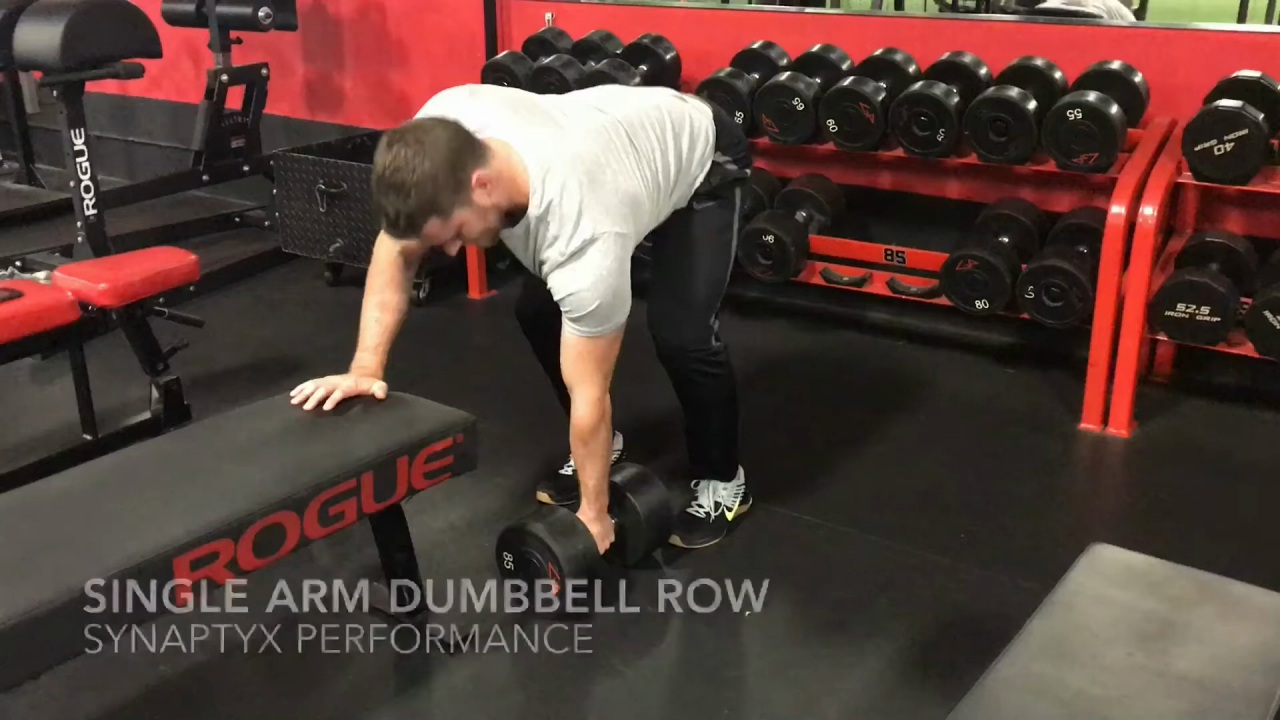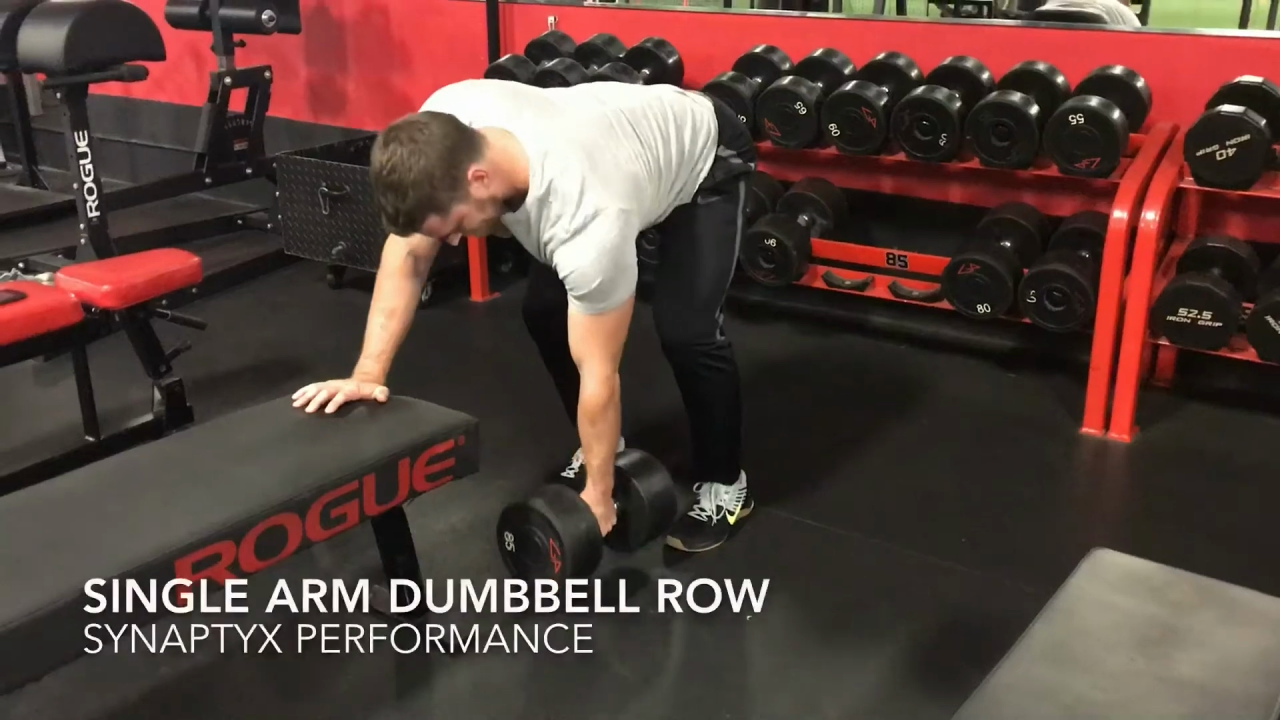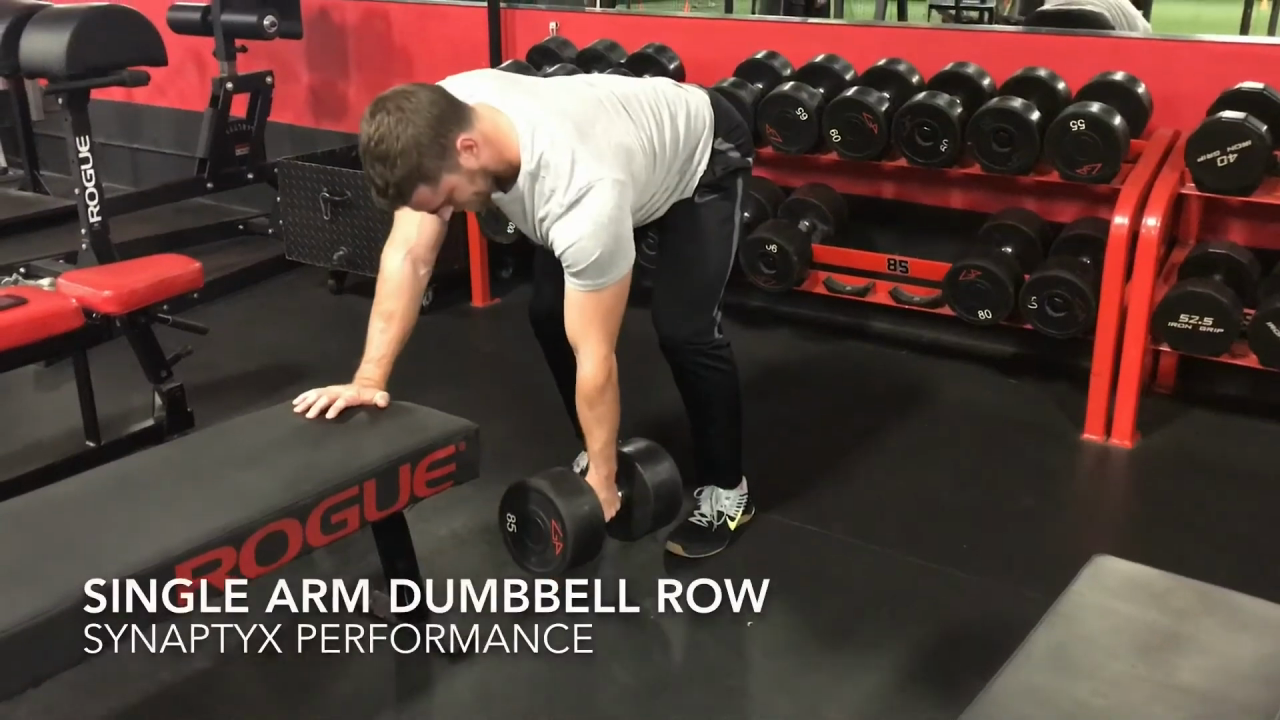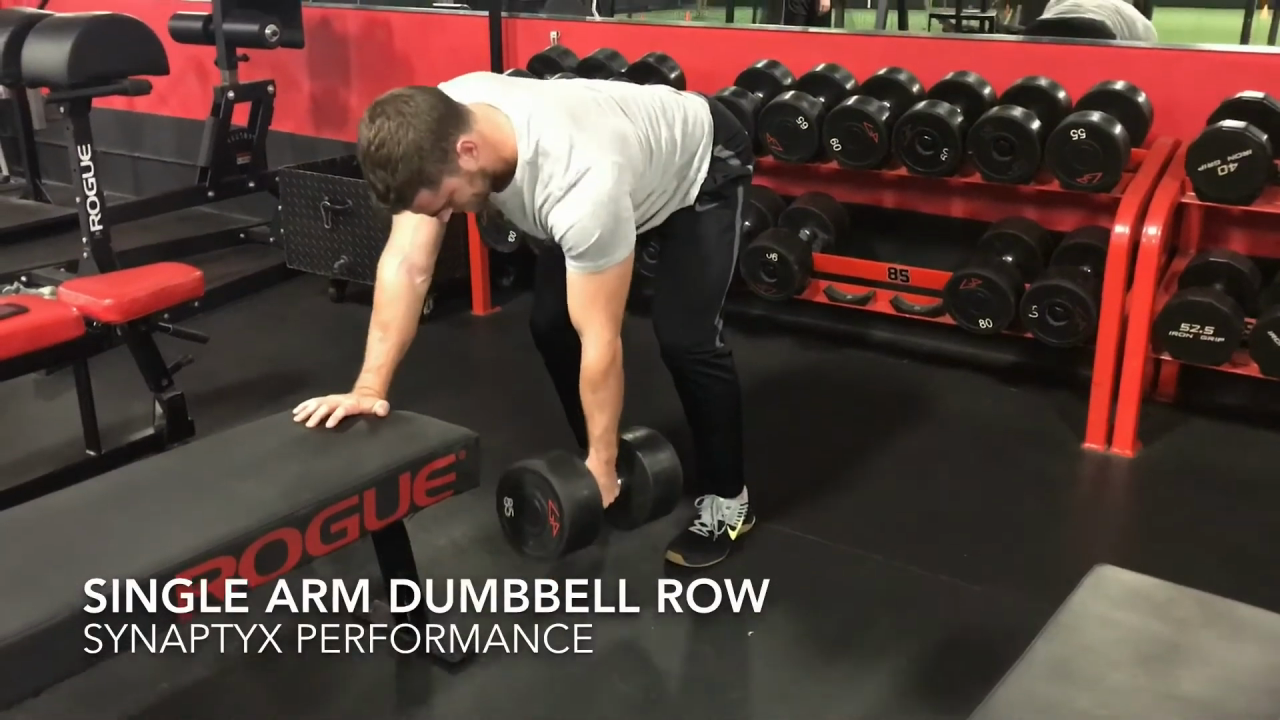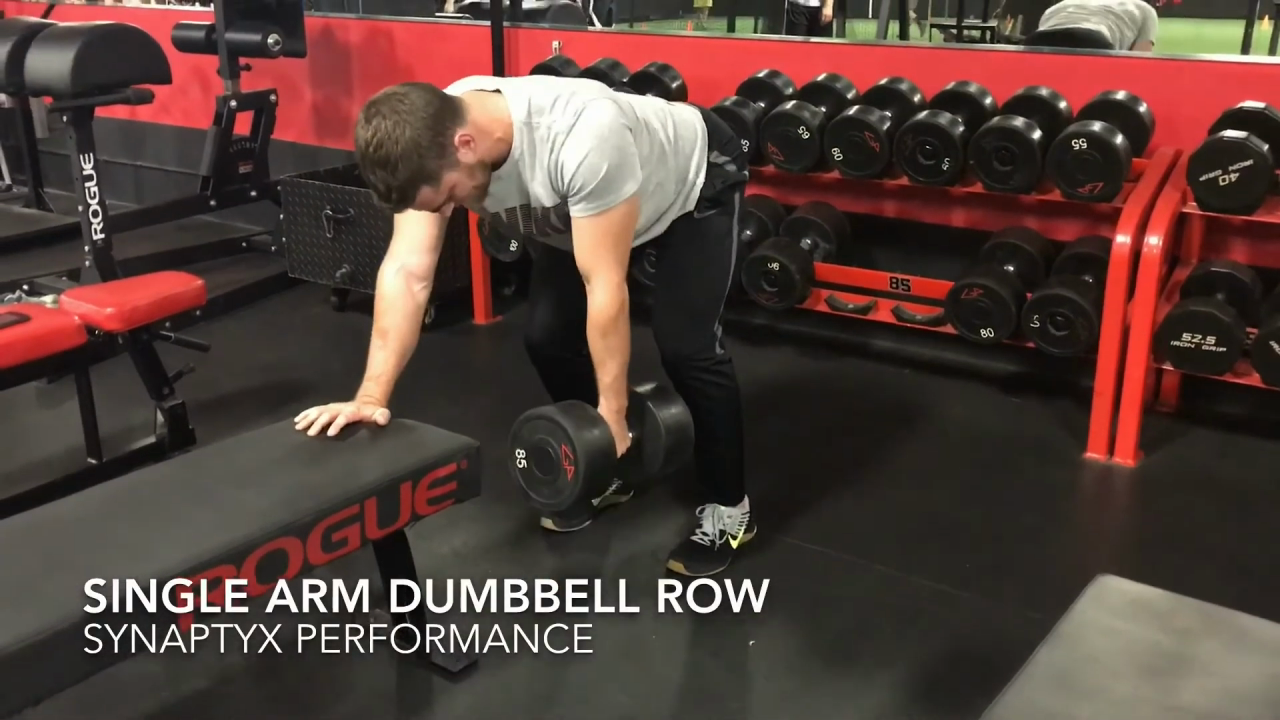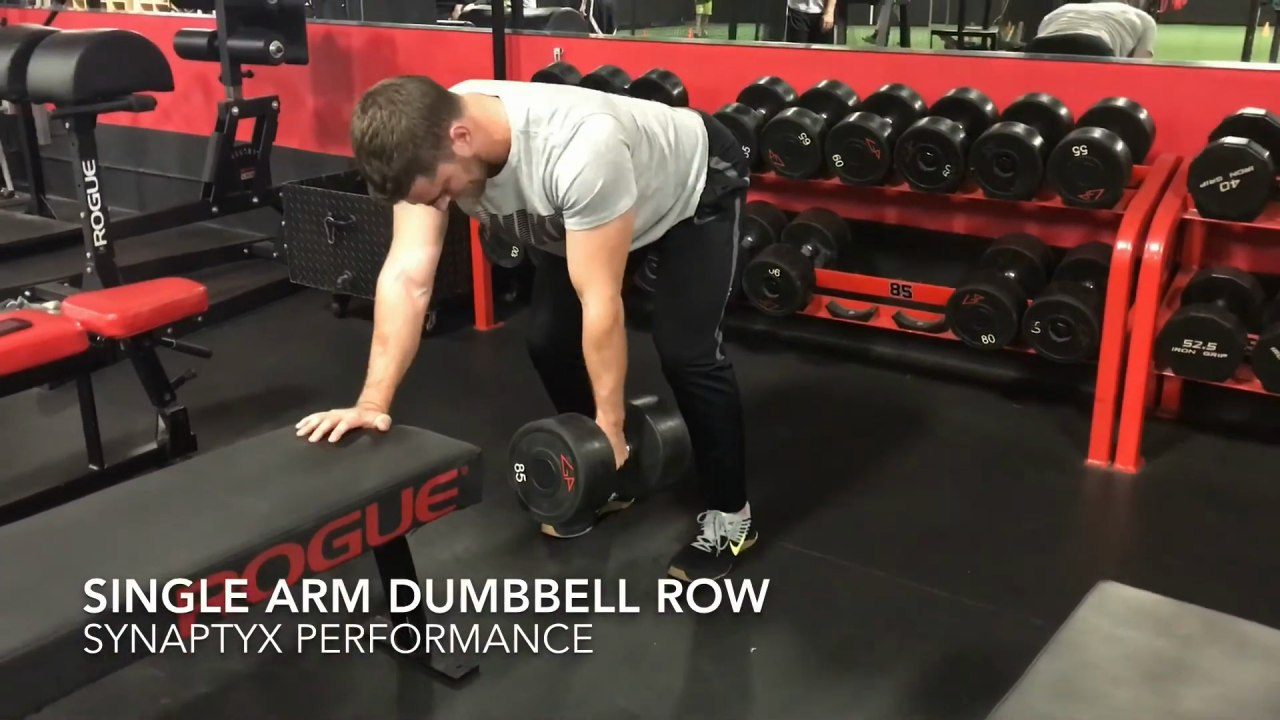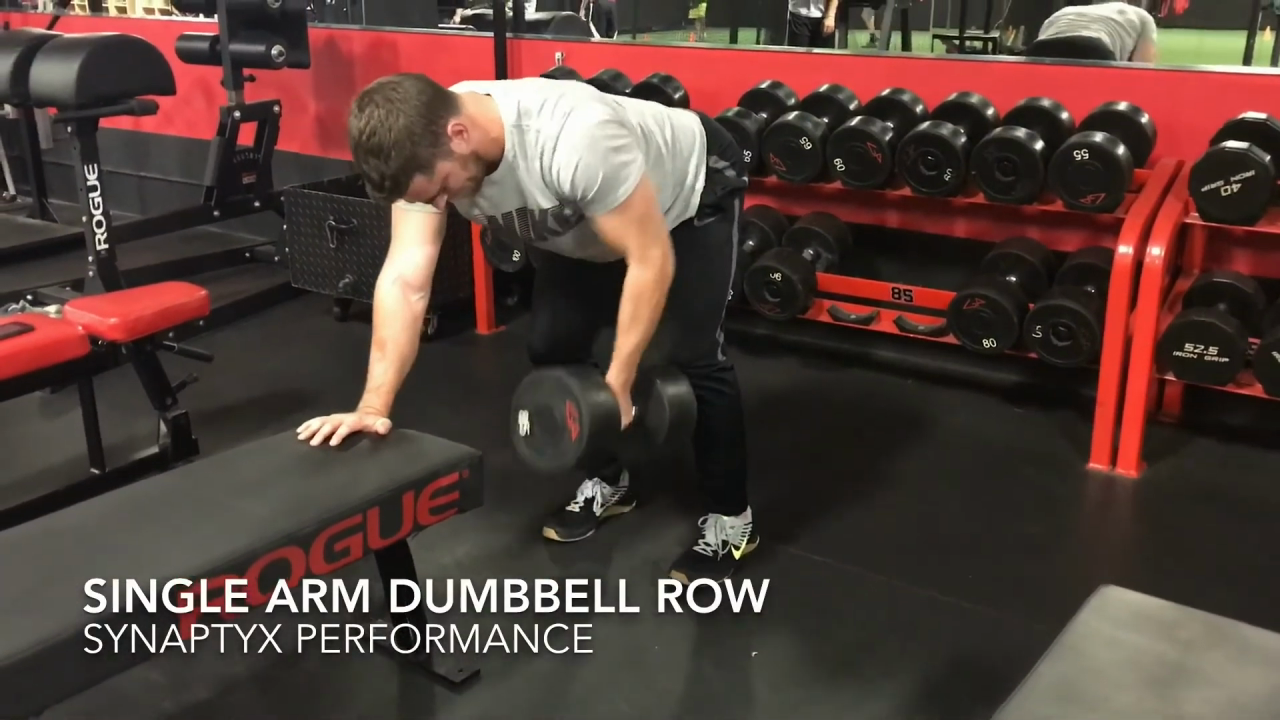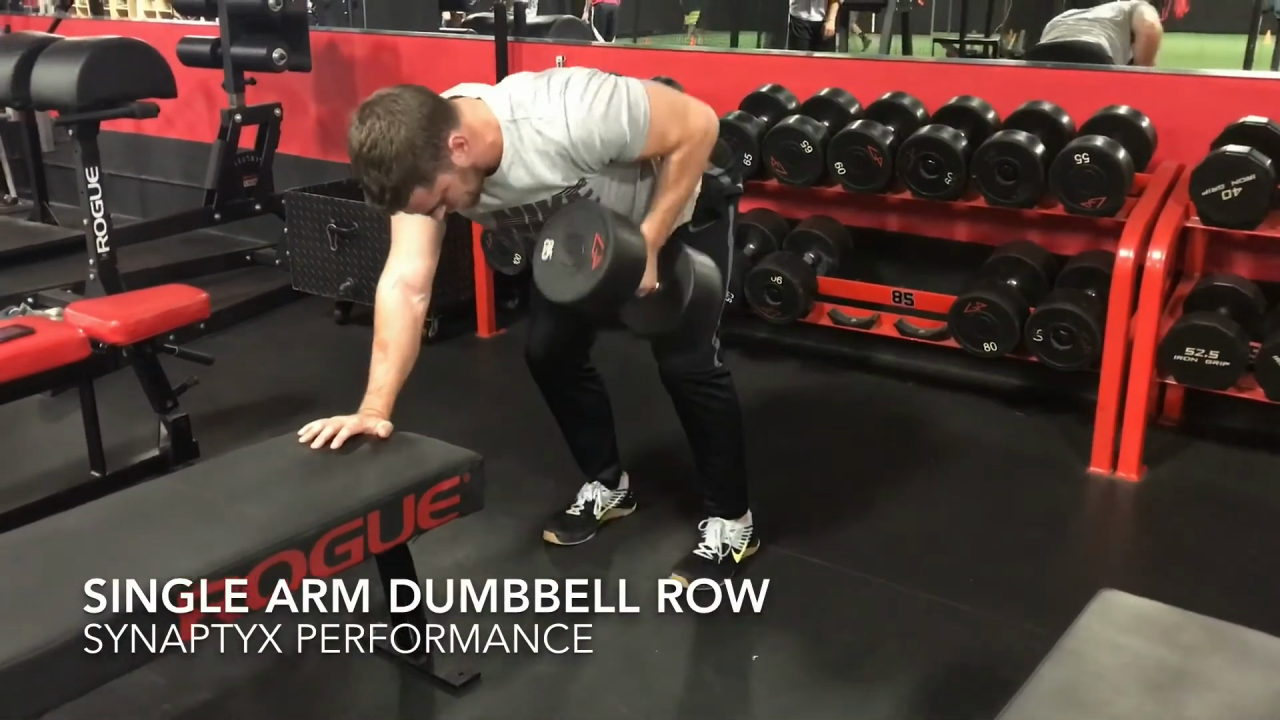
dt=0.4s
person 1, frame 1
left shoulder: (585, 237)
right shoulder: (442, 130)
left elbow: (588, 394)
right elbow: (398, 245)
left wrist: (594, 512)
right wrist: (366, 367)
left hip: (701, 159)
right hip: (624, 130)
left knee: (680, 335)
right knee: (537, 313)
left ankle: (721, 481)
right ankle: (602, 445)
person 1, frame 2
left shoulder: (588, 217)
right shoulder: (444, 129)
left elbow: (598, 375)
right elbow: (407, 253)
left wrist: (598, 496)
right wrist: (368, 373)
left hip: (706, 157)
right hip: (630, 135)
left knee: (685, 331)
right knee: (544, 312)
left ankle: (724, 484)
right ankle: (602, 446)
person 1, frame 3
left shoulder: (583, 192)
right shoulder: (437, 122)
left elbow: (595, 356)
right elbow: (409, 255)
left wrist: (602, 479)
right wrist: (369, 379)
left hip: (701, 153)
right hip: (629, 132)
left knee: (682, 329)
right knee: (549, 315)
left ankle: (726, 489)
right ankle: (600, 451)
person 1, frame 4
left shoulder: (581, 180)
right shoulder: (434, 129)
left elbow: (600, 342)
right elbow: (406, 264)
left wrist: (602, 464)
right wrist: (370, 387)
left hip: (701, 163)
right hip: (635, 140)
left knee: (684, 338)
right knee: (551, 326)
left ankle: (727, 498)
right ankle: (601, 459)
person 1, frame 5
left shoulder: (583, 136)
right shoulder: (428, 140)
left elbow: (606, 288)
right elbow: (408, 271)
left wrist: (613, 414)
right wrist: (372, 396)
left hip: (696, 178)
left knee: (684, 347)
right knee: (548, 338)
left ankle: (729, 508)
person 1, frame 6
left shoulder: (579, 148)
right shoulder: (427, 143)
left elbow: (600, 301)
right elbow: (408, 275)
left wrist: (610, 426)
right wrist: (373, 402)
left hip: (697, 185)
left knee: (685, 352)
right knee: (549, 344)
left ankle: (730, 515)
person 1, frame 7
left shoulder: (574, 137)
right shoulder: (422, 150)
left elbow: (651, 261)
right elbow: (405, 280)
left wrist: (618, 386)
right wrist: (373, 406)
left hip: (694, 187)
left knee: (689, 355)
right knee: (552, 348)
left ankle: (731, 519)
right ankle: (606, 480)
person 1, frame 8
left shoulder: (572, 115)
right shoulder: (421, 152)
left elbow: (698, 126)
right elbow: (406, 284)
left wrist: (646, 245)
right wrist: (374, 409)
left hip: (684, 199)
left knee: (685, 362)
right knee: (548, 352)
left ankle: (731, 522)
right ankle: (607, 484)
